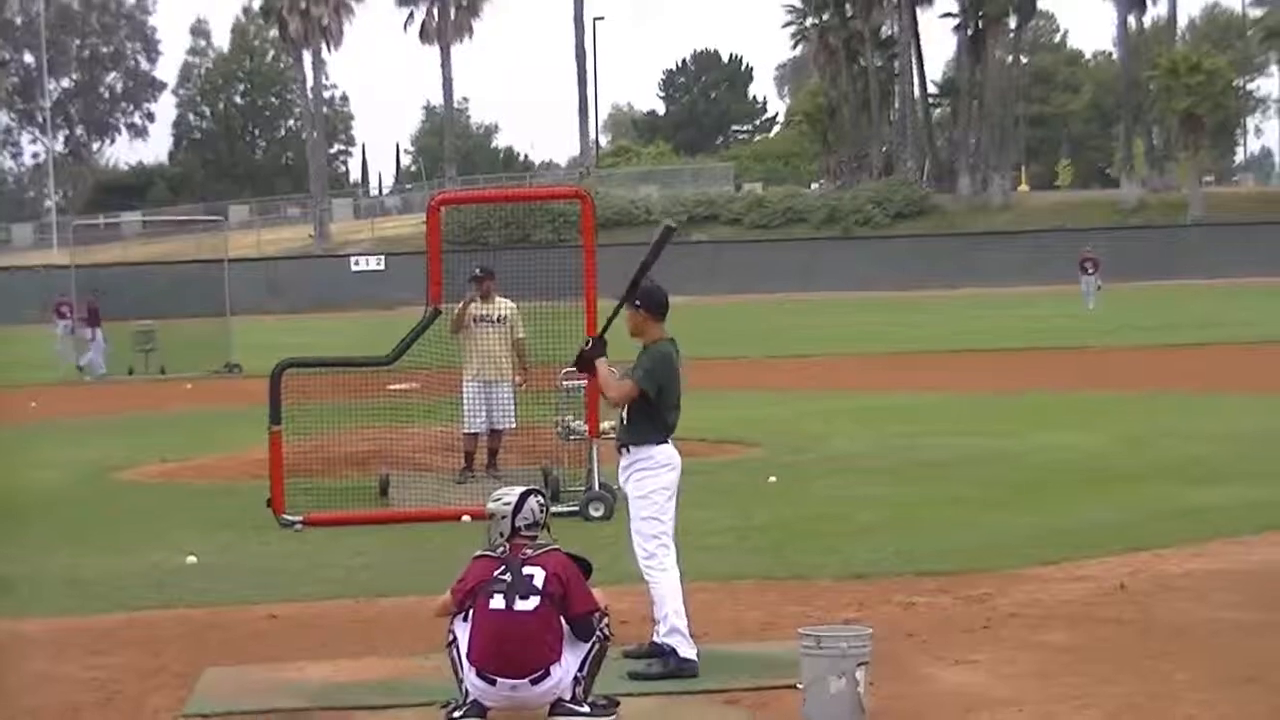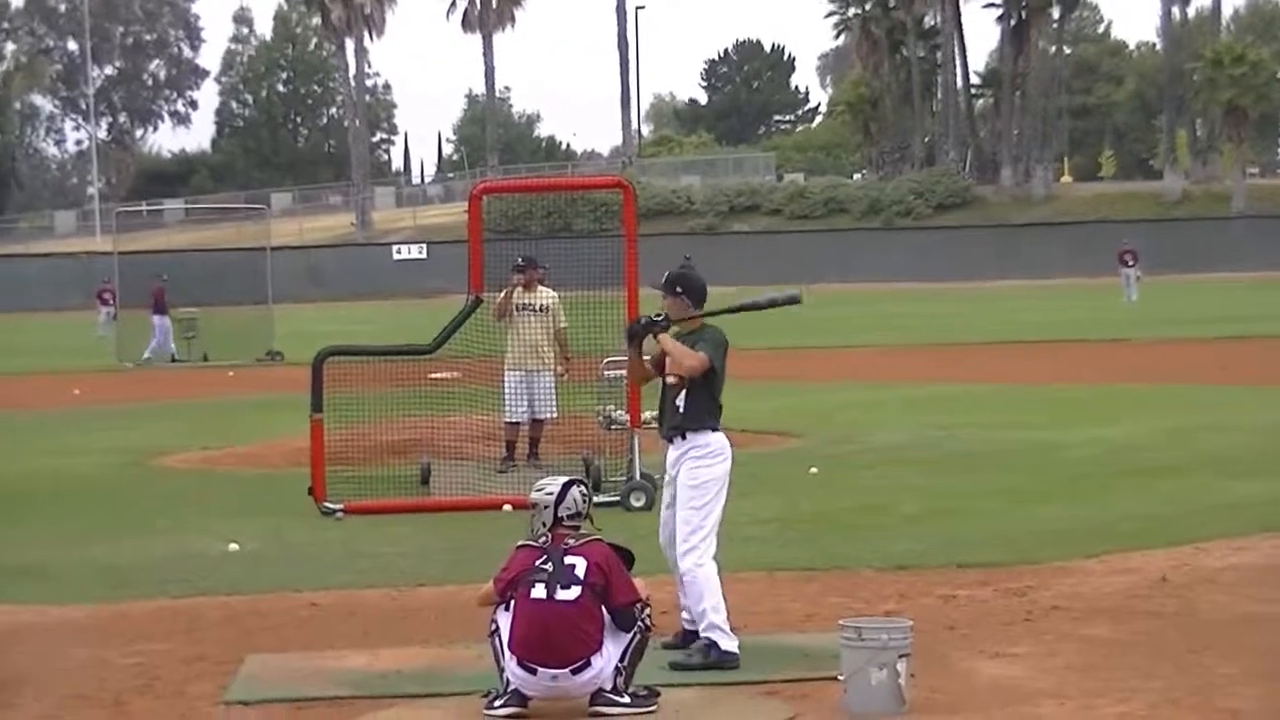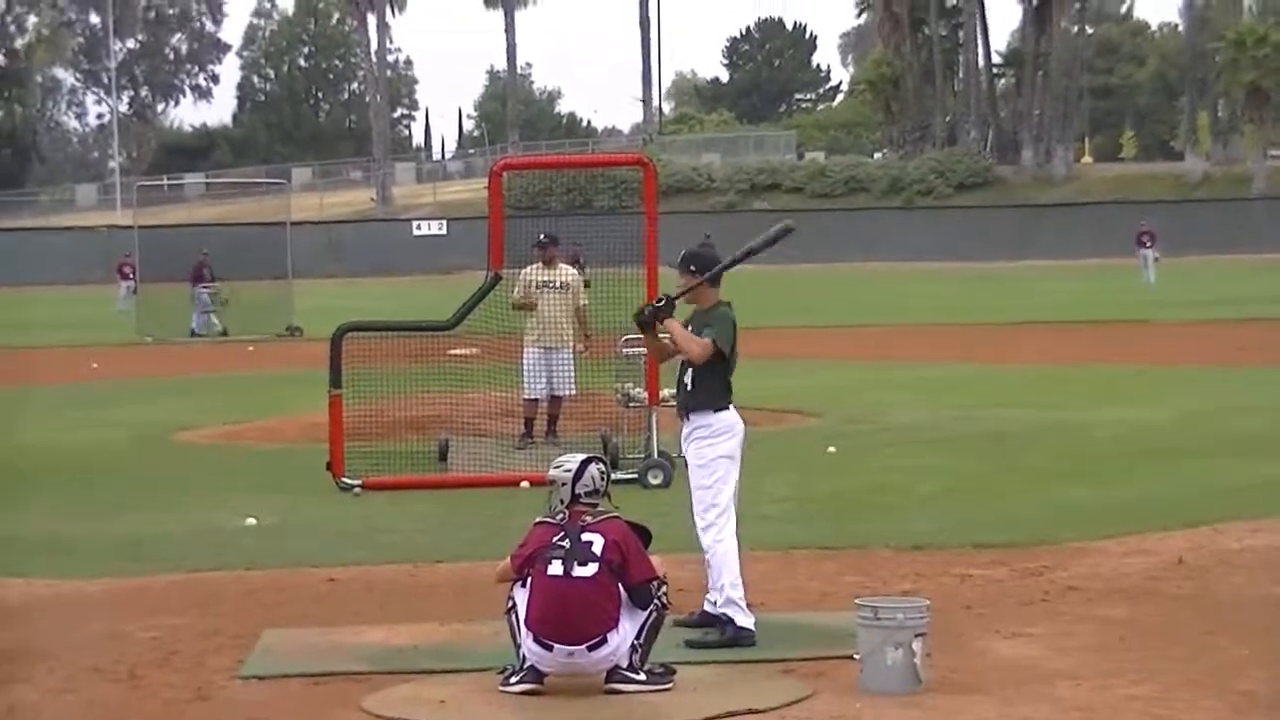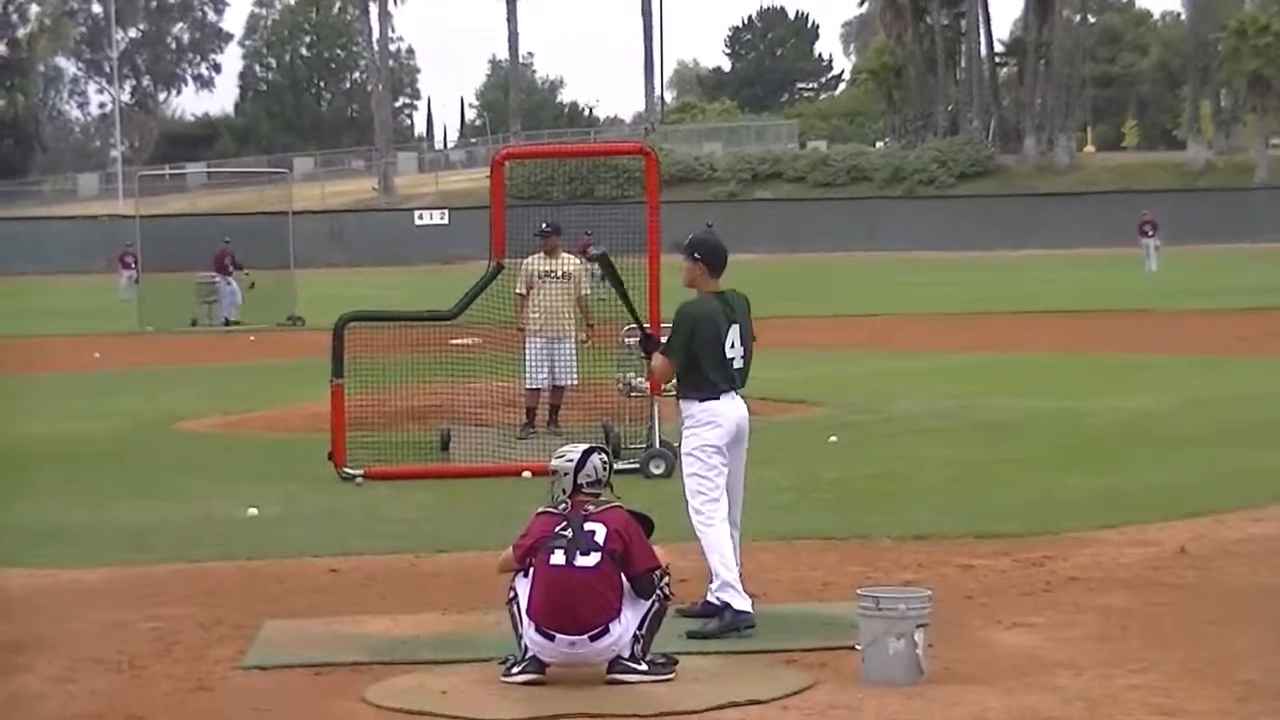
dt=0.5s
person 1, frame 1
left shoulder: (657, 354)
right shoulder: (660, 350)
left elbow: (617, 395)
right elbow: (626, 392)
left wrist: (600, 359)
right wrist: (595, 366)
left hip: (648, 461)
right hip: (653, 457)
left knee: (655, 557)
right knee: (660, 553)
left ankle: (680, 651)
right ankle: (667, 637)
person 1, frame 2
left shoulder: (712, 338)
right shoulder: (675, 342)
left elbow: (692, 365)
right elbow: (639, 377)
left wrist: (661, 333)
right wrist: (635, 344)
left hip: (703, 450)
right hip: (678, 450)
left knee: (693, 551)
right knee: (673, 543)
left ankle: (721, 644)
right ankle: (696, 621)
person 1, frame 3
left shoulder: (722, 317)
right shoulder: (698, 316)
left elbow: (699, 352)
right elbow: (662, 354)
left wrist: (668, 319)
right wrist: (651, 328)
left hip: (712, 428)
right hip: (701, 426)
left knee: (715, 525)
right knee: (713, 523)
left ankle: (737, 621)
right ankle: (718, 605)
person 1, frame 4
left shoulder: (691, 311)
right shoulder: (739, 302)
left elbow: (665, 372)
left wrist: (653, 351)
left hip: (705, 415)
right hip: (734, 407)
left knee: (708, 512)
right knee: (726, 511)
left ankle: (735, 606)
right ankle: (721, 595)
person 2, frame 1
left shoulder: (482, 563)
right shoulder: (558, 562)
left elbow: (440, 609)
right elbow: (587, 629)
right wrist: (595, 602)
left hip: (486, 689)
right hip: (543, 689)
left knee: (459, 618)
right knee: (596, 620)
right ankle: (571, 700)
person 2, frame 2
left shoulder: (524, 553)
right shoulder: (600, 552)
left elbow: (483, 598)
right elbow: (628, 619)
right wrist: (636, 593)
left hip: (526, 677)
right hip: (585, 678)
left knee: (503, 608)
right knee: (639, 609)
left ankle: (511, 692)
right ankle: (610, 691)
person 2, frame 3
left shoulder: (541, 530)
right shoulder: (617, 529)
left elbow: (501, 575)
right elbow: (644, 597)
right wrist: (652, 570)
left hip: (543, 655)
right hip: (601, 655)
left knee: (520, 585)
right knee: (656, 586)
left ankle: (527, 669)
right ankle: (627, 668)
person 2, frame 4
left shoulder: (543, 520)
right shoulder: (619, 518)
left elbow: (503, 564)
right elbow: (646, 588)
left hip: (544, 646)
right hip: (603, 645)
left knee: (522, 576)
right knee: (659, 575)
left ankle: (529, 660)
right ankle: (629, 659)
person 3, frame 1
left shoulder: (509, 307)
right shoulder: (466, 306)
left elbow: (518, 340)
right elbow: (454, 330)
left wrist: (522, 368)
right wrist: (465, 306)
left hip: (501, 375)
right hip: (474, 375)
left knee: (498, 423)
right knee: (471, 423)
left ankle: (492, 464)
right ankle: (468, 466)
person 3, frame 2
left shoulder: (551, 296)
right shoulder: (509, 295)
left elbow: (560, 329)
right elbow: (498, 315)
left wrist: (564, 358)
right wrist: (512, 289)
left hip: (543, 364)
right hip: (515, 364)
left knee: (539, 412)
right knee: (512, 412)
left ankle: (533, 453)
right ankle: (509, 455)
person 3, frame 3
left shoulder: (571, 274)
right shoulder: (528, 273)
left elbow: (579, 307)
right elbow: (515, 303)
left wrist: (585, 335)
right wrist: (524, 303)
left hip: (563, 341)
right hip: (535, 341)
left knee: (558, 389)
right knee: (532, 389)
left ankle: (551, 430)
right ankle: (527, 432)
person 3, frame 4
left shoulder: (574, 263)
right shoulder: (530, 263)
left elbow: (581, 296)
right elbow: (522, 294)
left wrist: (588, 324)
right wrist: (520, 318)
left hip: (564, 331)
right hip: (537, 331)
left knee: (560, 379)
right knee: (534, 379)
left ankle: (553, 419)
right ankle: (529, 422)
